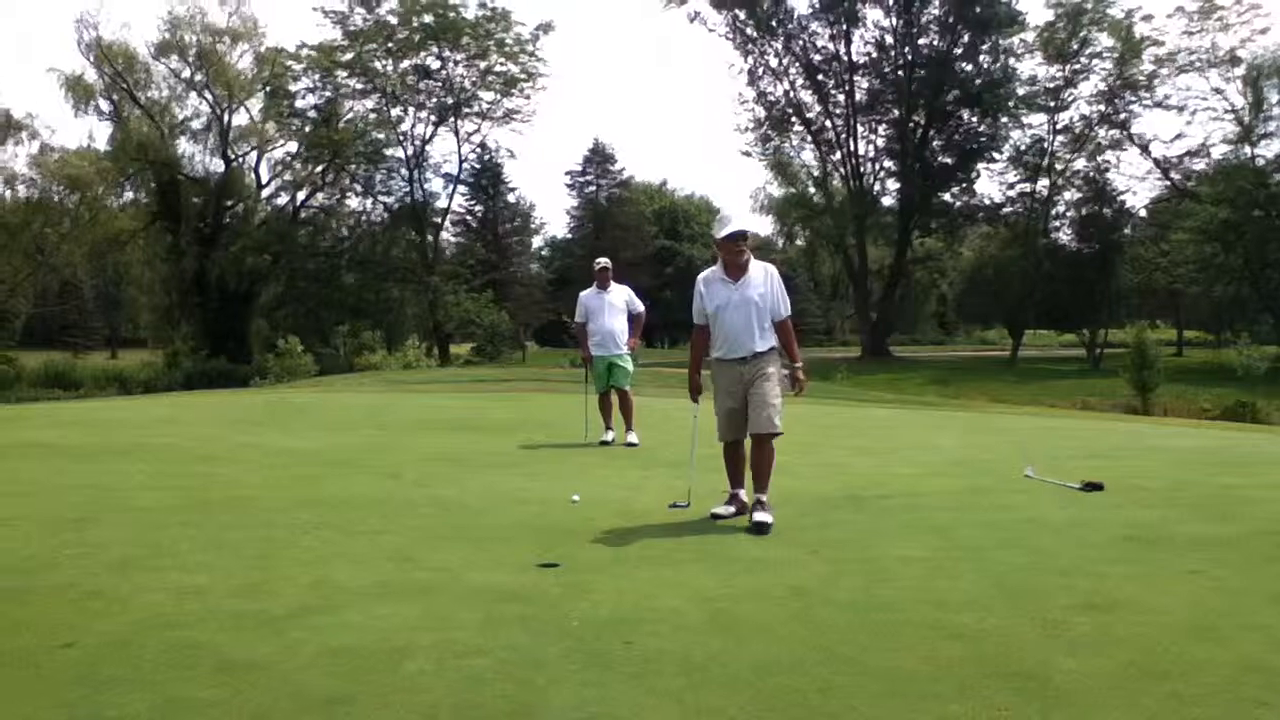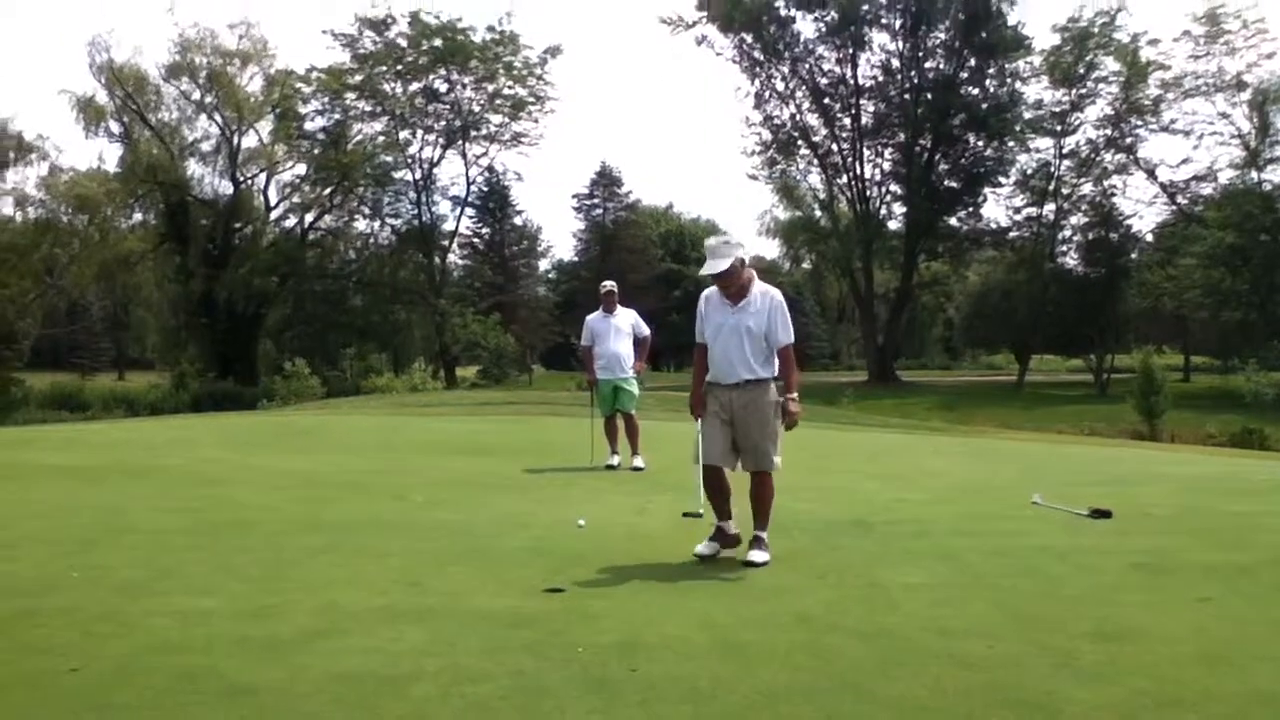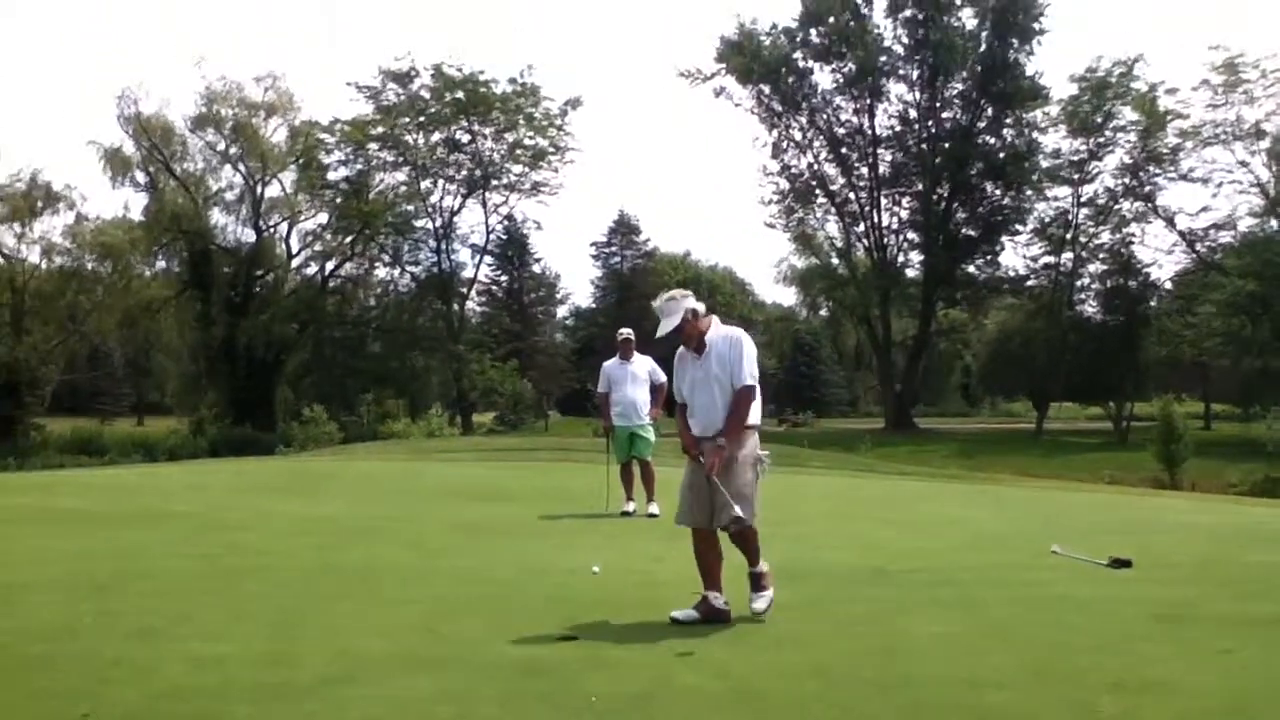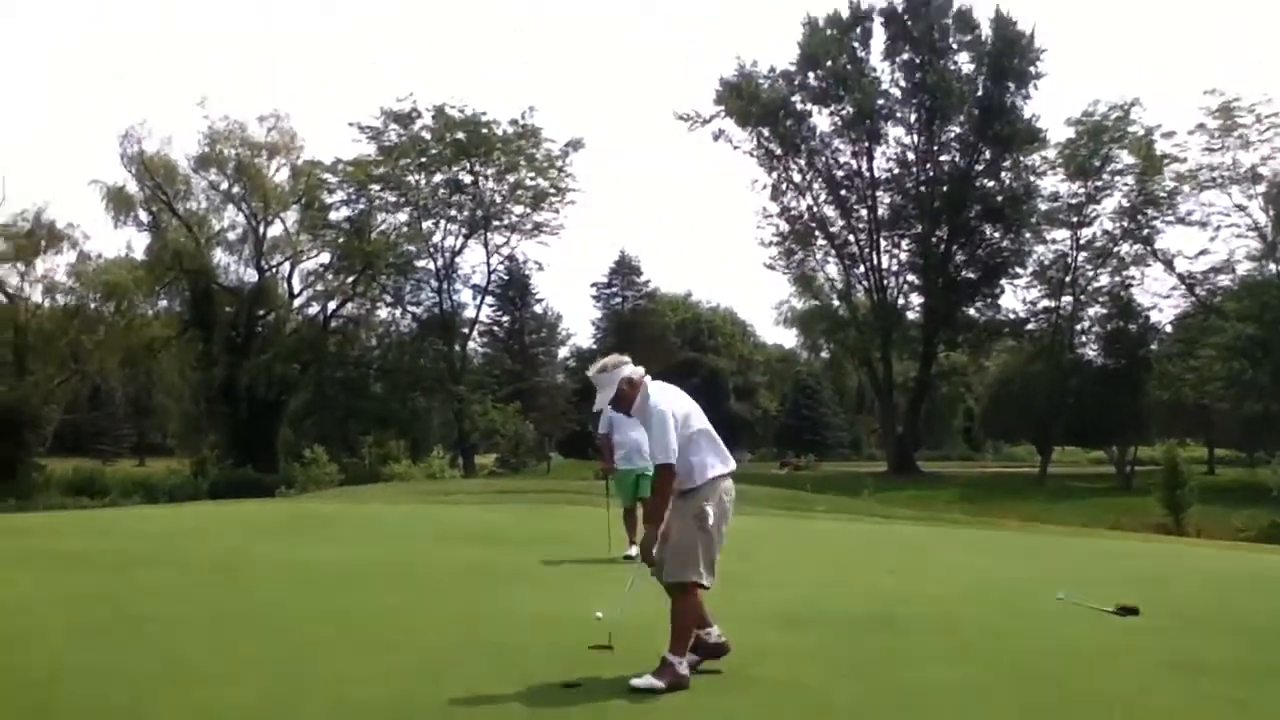
dt=0.5s
person 1, frame 1
left shoulder: (768, 273)
right shoulder: (705, 281)
left elbow: (782, 323)
right elbow: (701, 331)
left wrist: (796, 365)
right wrist: (694, 373)
left hip: (763, 363)
right hip: (724, 367)
left knee: (762, 433)
right knee: (731, 437)
left ankle: (760, 502)
right ankle: (737, 495)
person 1, frame 2
left shoulder: (769, 298)
right shoulder: (707, 299)
left elbow: (785, 350)
left wrist: (791, 396)
right wrist: (697, 389)
left hip: (756, 393)
right hip: (717, 394)
left knee: (761, 469)
right knee: (711, 466)
left ankle: (760, 538)
right ankle: (725, 529)
person 1, frame 3
left shoulder: (734, 340)
right shoulder: (682, 356)
left elbow: (746, 394)
left wrist: (724, 444)
right wrist: (685, 435)
left hip: (735, 443)
right hip: (701, 447)
left knee: (736, 520)
right knee: (699, 524)
left ankle: (758, 571)
right ankle: (714, 600)
person 1, frame 4
left shoulder: (656, 406)
right shoulder: (654, 396)
left elbow: (666, 472)
left wrist: (651, 530)
right wrist: (655, 516)
left hip: (707, 489)
right hip: (690, 490)
left knee: (683, 575)
right knee: (666, 568)
left ankle: (677, 665)
right ankle: (709, 635)
person 2, frame 1
left shoulder: (624, 291)
right shoulder: (585, 297)
left elbow: (639, 312)
right elbow: (580, 324)
left wrist: (634, 338)
right wrist: (584, 349)
left hip: (620, 351)
right hip: (597, 353)
left knee: (623, 390)
right knee: (603, 392)
left ankle: (630, 431)
right ankle: (608, 430)
person 2, frame 2
left shoulder: (630, 315)
right shoulder: (591, 320)
left elbow: (645, 336)
right elbow: (586, 348)
left wrist: (641, 361)
right wrist: (590, 373)
left hip: (626, 375)
right hip: (602, 376)
left knee: (629, 414)
right knee: (609, 416)
left ankle: (636, 455)
right ankle: (614, 454)
person 2, frame 3
left shoulder: (647, 362)
right shoulder: (608, 367)
left elbow: (662, 383)
right elbow: (603, 394)
left wrist: (657, 408)
right wrist: (606, 419)
left hip: (642, 421)
right hip: (619, 423)
left knee: (645, 461)
right knee: (625, 462)
left ankle: (651, 502)
right ankle: (629, 501)
person 2, frame 4
right shoulder: (610, 409)
right elbow: (603, 435)
right wrist: (607, 461)
left hip: (646, 464)
right hip: (622, 466)
right knee: (628, 505)
right ankle: (632, 544)
